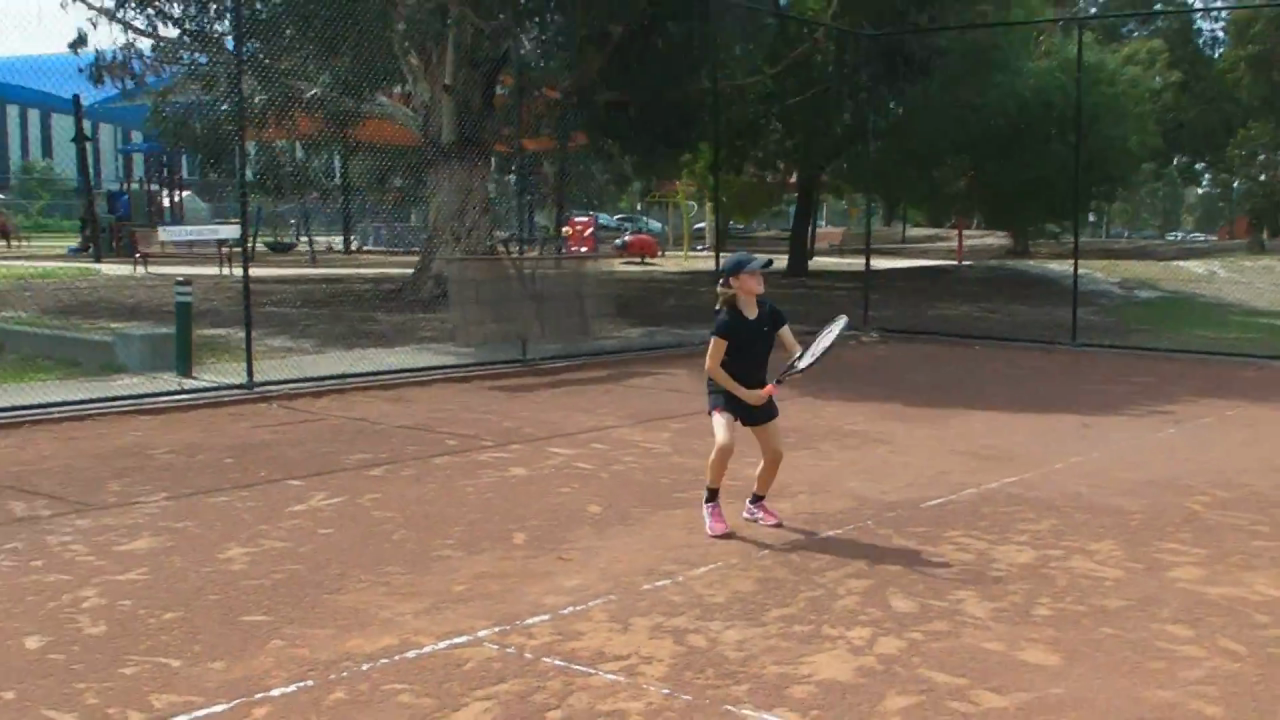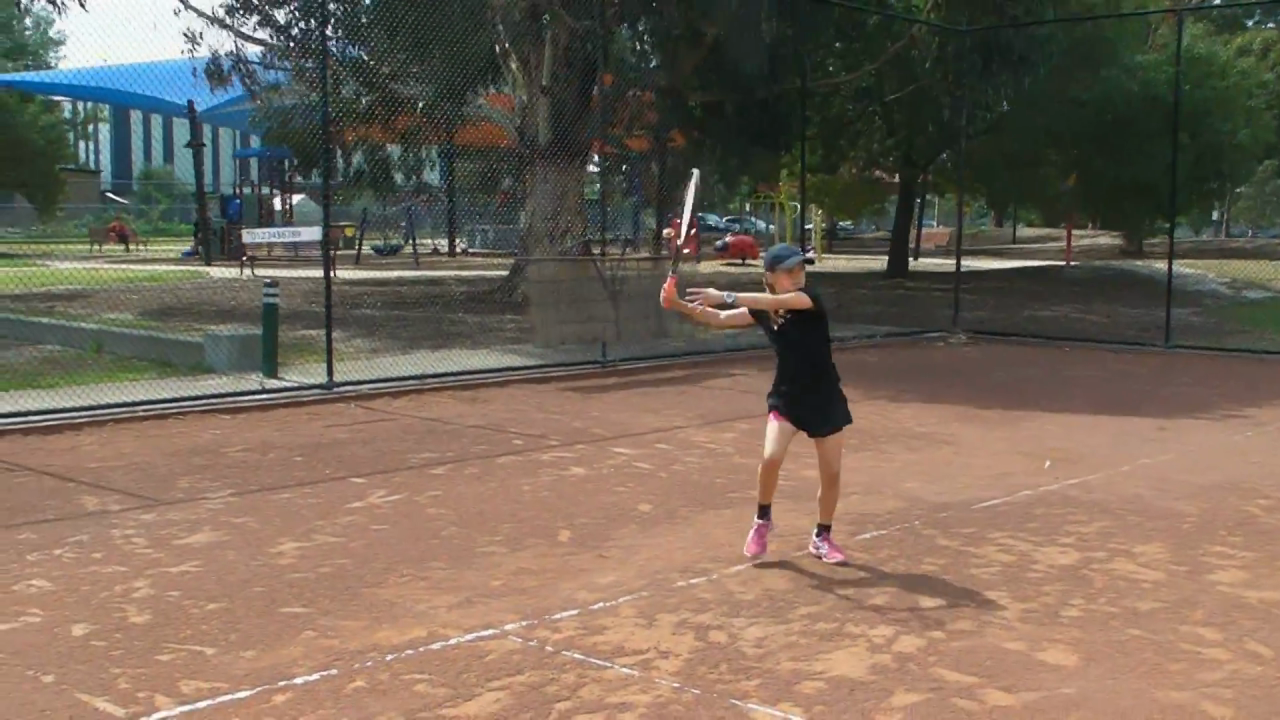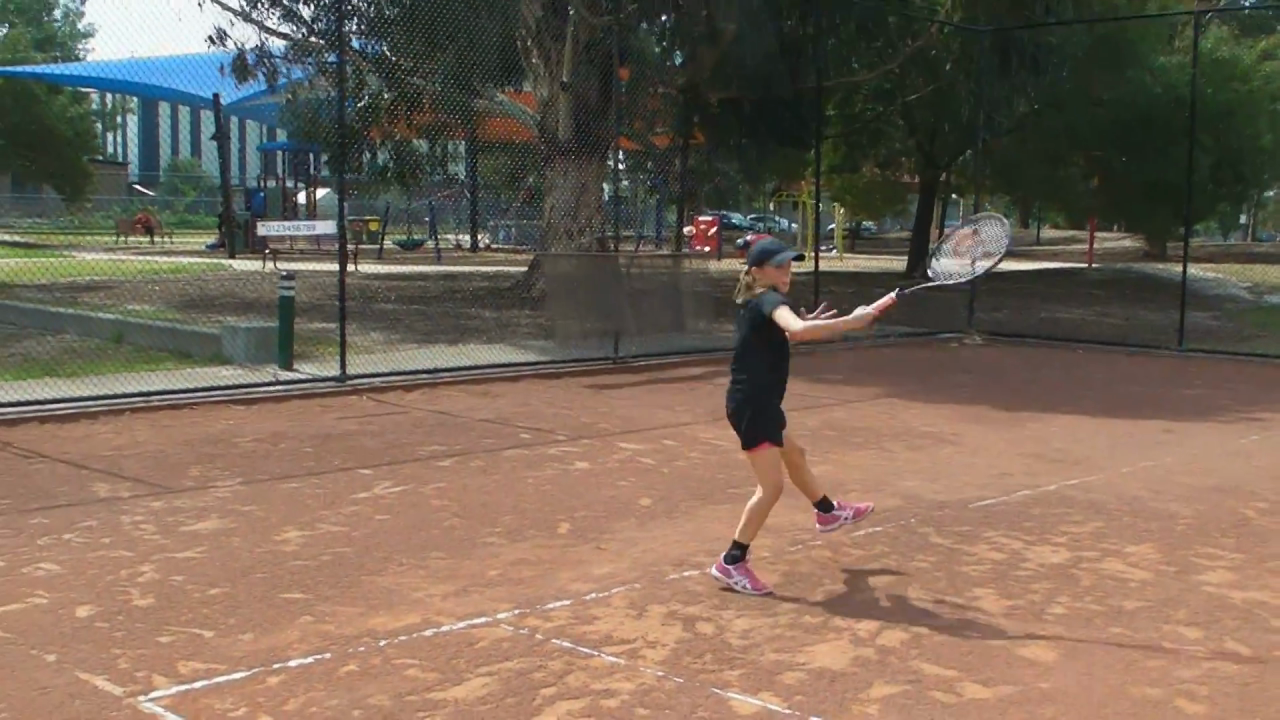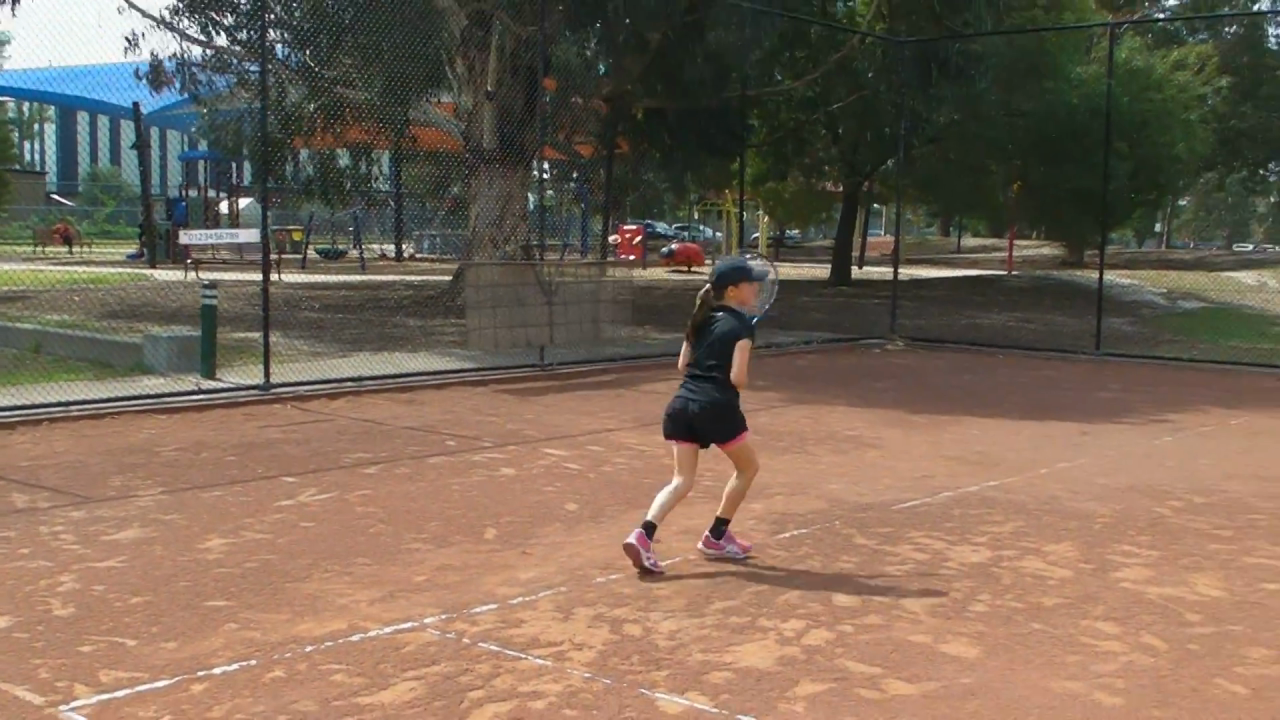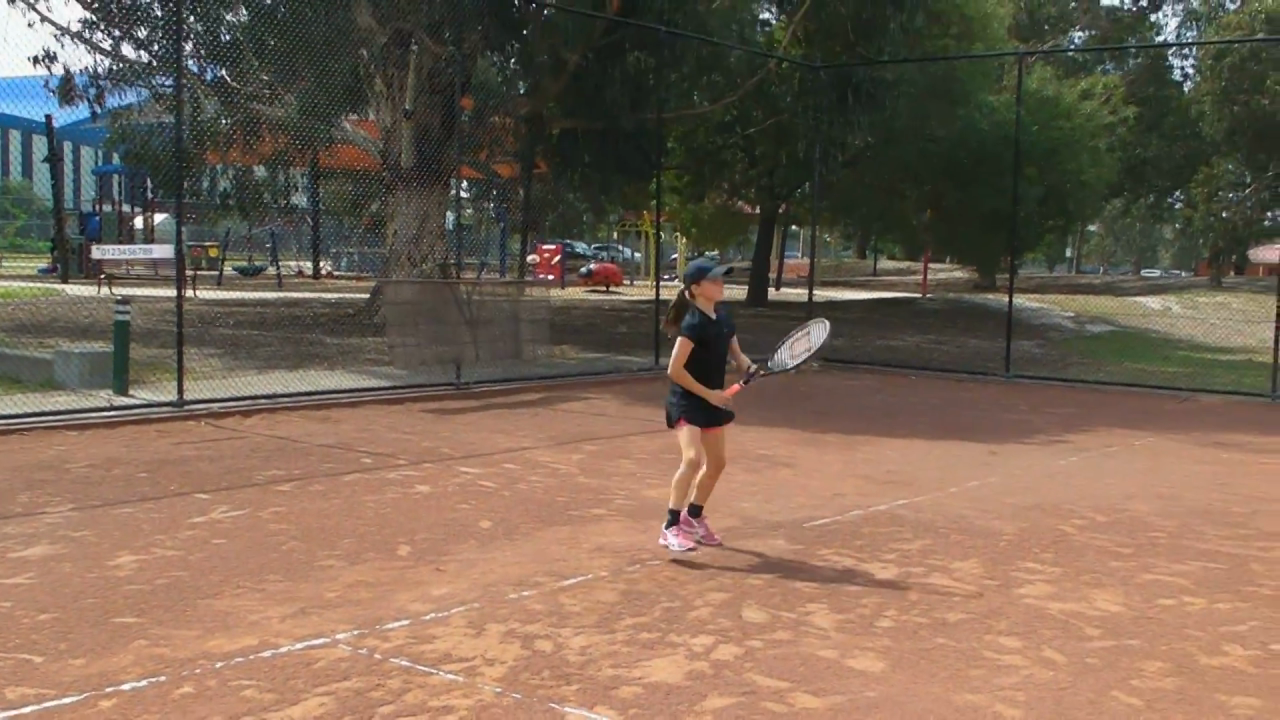
dt=0.7s
person 1, frame 1
left shoulder: (771, 313)
right shoulder: (727, 320)
left elbow: (794, 347)
right elbow: (711, 366)
right wrist: (742, 392)
left hip: (758, 391)
right hip: (726, 391)
left knee: (774, 453)
right knee: (725, 445)
left ankle: (755, 505)
right ankle: (711, 502)
person 1, frame 2
left shoulder: (810, 301)
right shoulder: (763, 311)
left elbow: (778, 300)
right elbow: (719, 319)
left wrist: (725, 297)
right wrist: (680, 305)
left hip: (824, 397)
right hip: (786, 396)
left knee: (831, 474)
right knee: (770, 459)
left ankle: (822, 537)
right ankle: (763, 520)
person 1, frame 3
left shoulder: (760, 304)
right shoulder: (769, 301)
right elbow: (799, 330)
left wrist: (812, 324)
right wrist: (853, 320)
left hip: (757, 401)
right hip: (752, 405)
left knee: (794, 454)
right knee: (771, 488)
left ankle: (829, 512)
right ankle: (731, 562)
person 1, frame 4
left shoulder: (697, 320)
right shoulder: (741, 326)
right elbow: (738, 378)
left hip: (683, 404)
right hip: (717, 407)
left knee: (683, 480)
right knee: (748, 468)
left ankle: (643, 536)
right ankle: (716, 537)
person 1, frame 5
left shoulder: (723, 317)
right shoulder: (692, 323)
left elbow: (736, 353)
right elbow: (674, 369)
left wrist: (747, 365)
right wrist: (707, 393)
left hip: (713, 402)
right hip: (687, 400)
left knee: (716, 462)
right knee: (692, 458)
left ankle: (693, 517)
right ankle: (672, 527)
